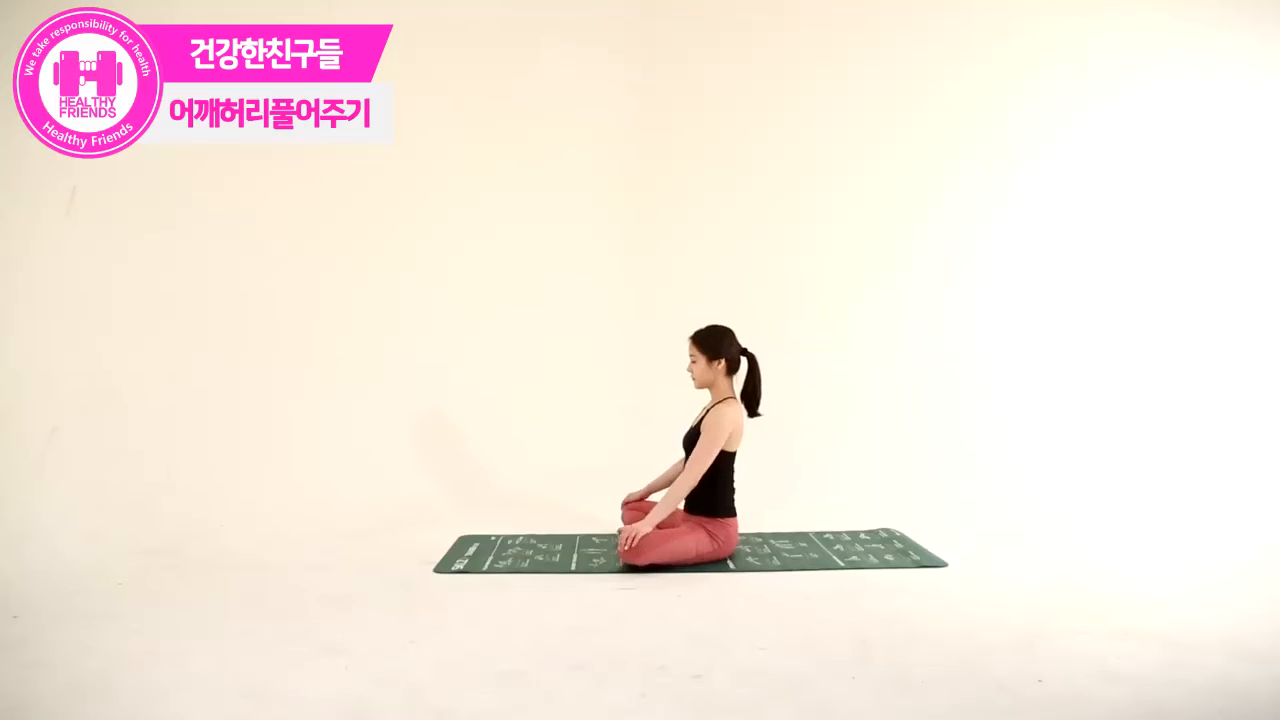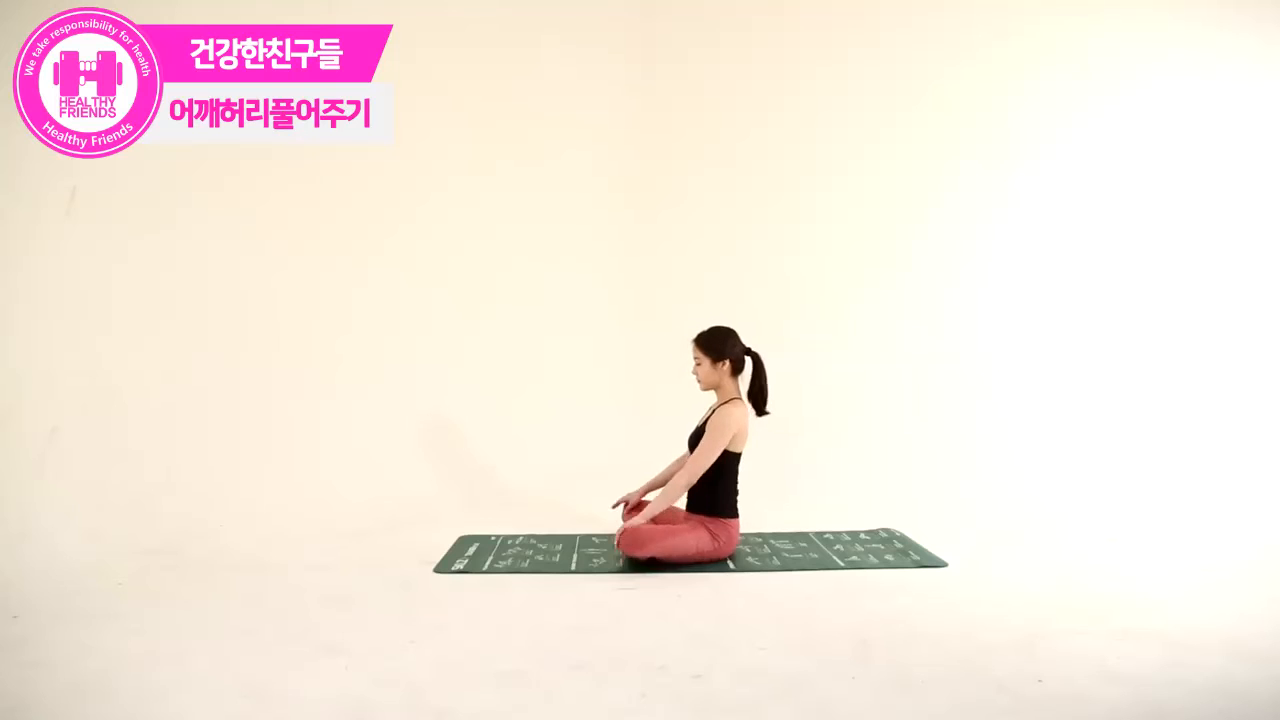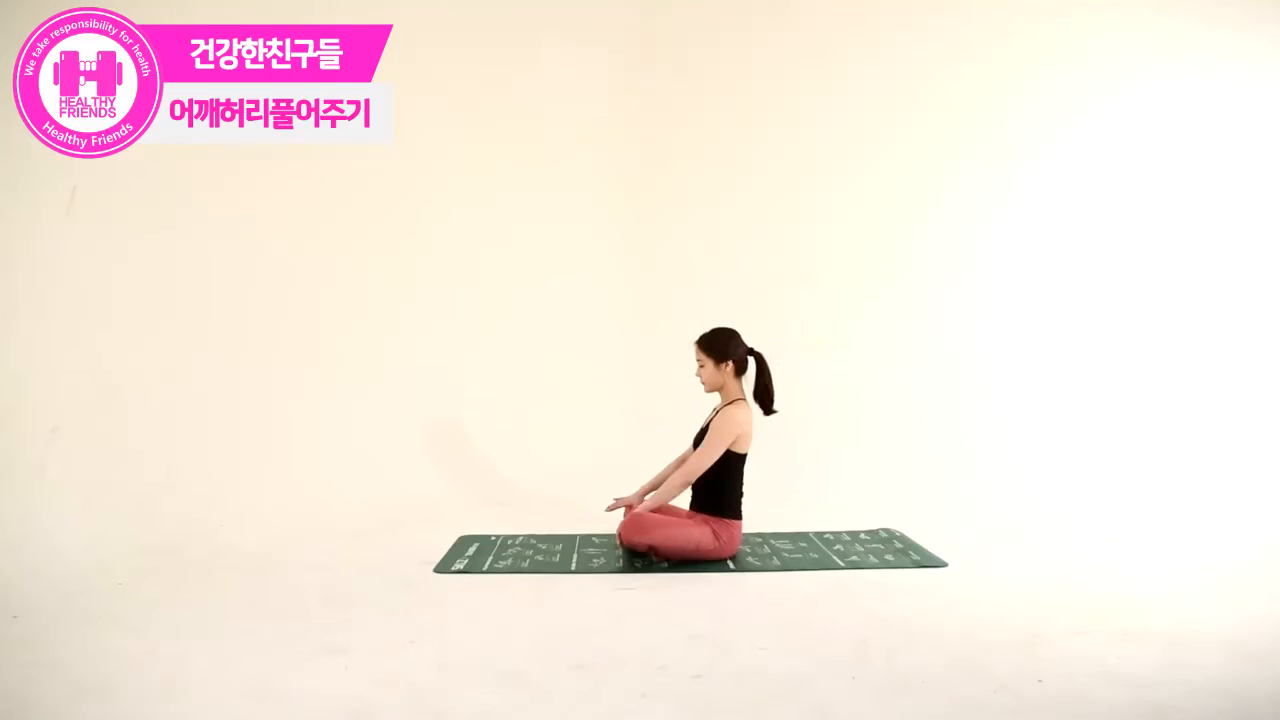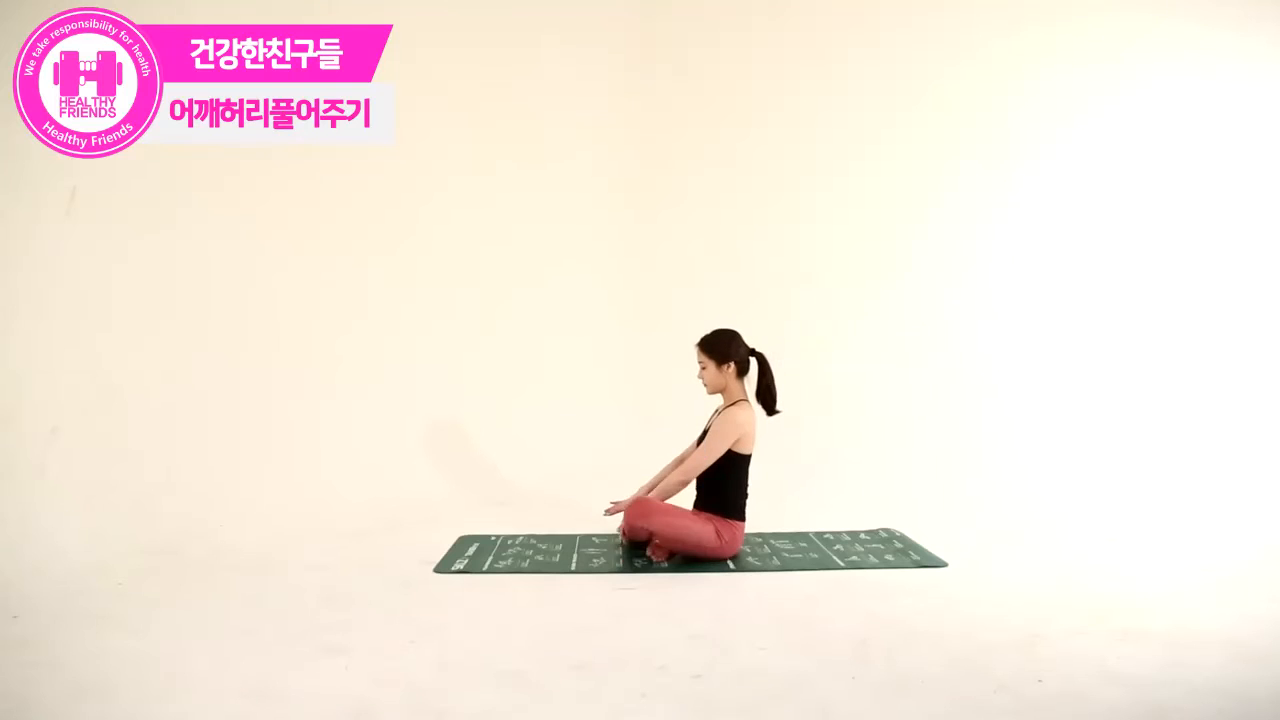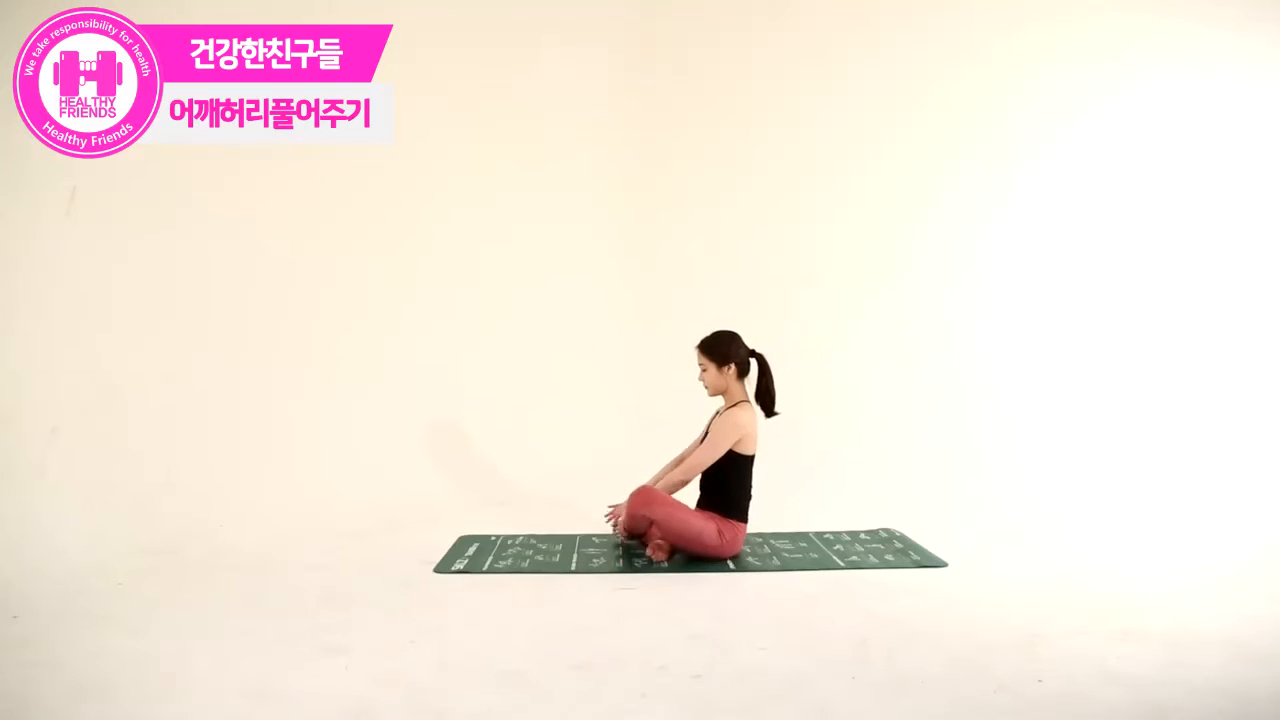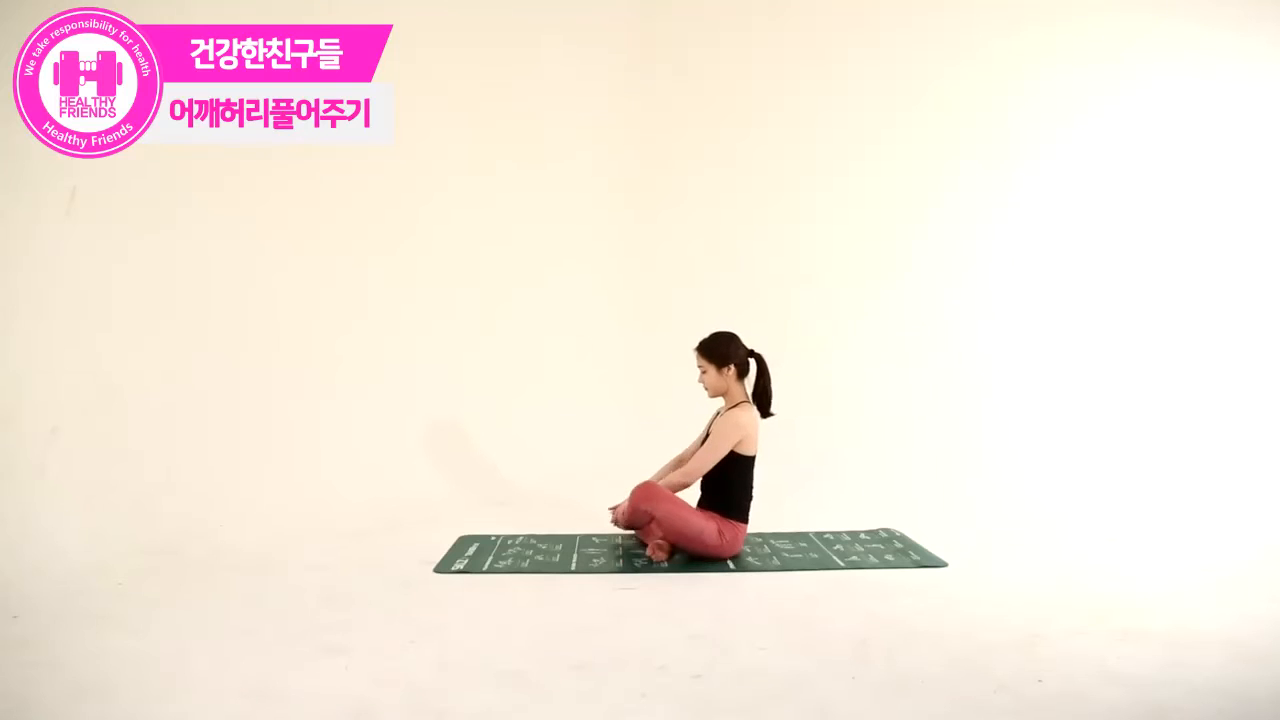
dt=0.1s
person 1, frame 1
left shoulder: (724, 413)
right shoulder: (716, 408)
left elbow: (690, 478)
right elbow: (686, 463)
left wrist: (649, 523)
right wrist: (645, 492)
left hip: (715, 532)
right hip: (697, 520)
left knee: (631, 548)
right knee: (633, 511)
person 1, frame 2
left shoulder: (730, 414)
right shoulder: (721, 409)
left elbow: (689, 475)
right elbow: (686, 460)
left wrist: (644, 517)
right wrist: (643, 490)
left hip: (716, 531)
right hip: (698, 519)
left knee: (631, 540)
right knee: (633, 510)
person 1, frame 3
left shoulder: (734, 416)
right shoulder: (724, 410)
left elbow: (688, 476)
right elbow: (685, 459)
left wrist: (642, 510)
right wrist: (641, 494)
left hip: (719, 532)
right hip: (704, 522)
left knee: (632, 528)
right knee: (636, 512)
person 1, frame 4
left shoulder: (736, 416)
right shoulder: (726, 411)
left elbow: (686, 474)
right elbow: (684, 459)
left wrist: (642, 502)
right wrist: (641, 494)
left hip: (721, 532)
right hip: (706, 521)
left knee: (638, 512)
right knee: (640, 508)
left ankle: (659, 540)
person 1, frame 5
left shoulder: (737, 418)
right shoulder: (726, 412)
left elbow: (685, 474)
right elbow: (683, 458)
left wrist: (634, 503)
right wrist: (632, 504)
left hip: (723, 532)
right hip: (709, 522)
left knee: (643, 499)
right knee: (636, 510)
person 1, frame 6
left shoulder: (738, 418)
right shoulder: (726, 413)
left elbow: (687, 476)
right elbow: (683, 459)
left wrist: (634, 500)
right wrist: (633, 502)
left hip: (723, 532)
right hip: (709, 522)
left knee: (644, 495)
right knee: (638, 510)
